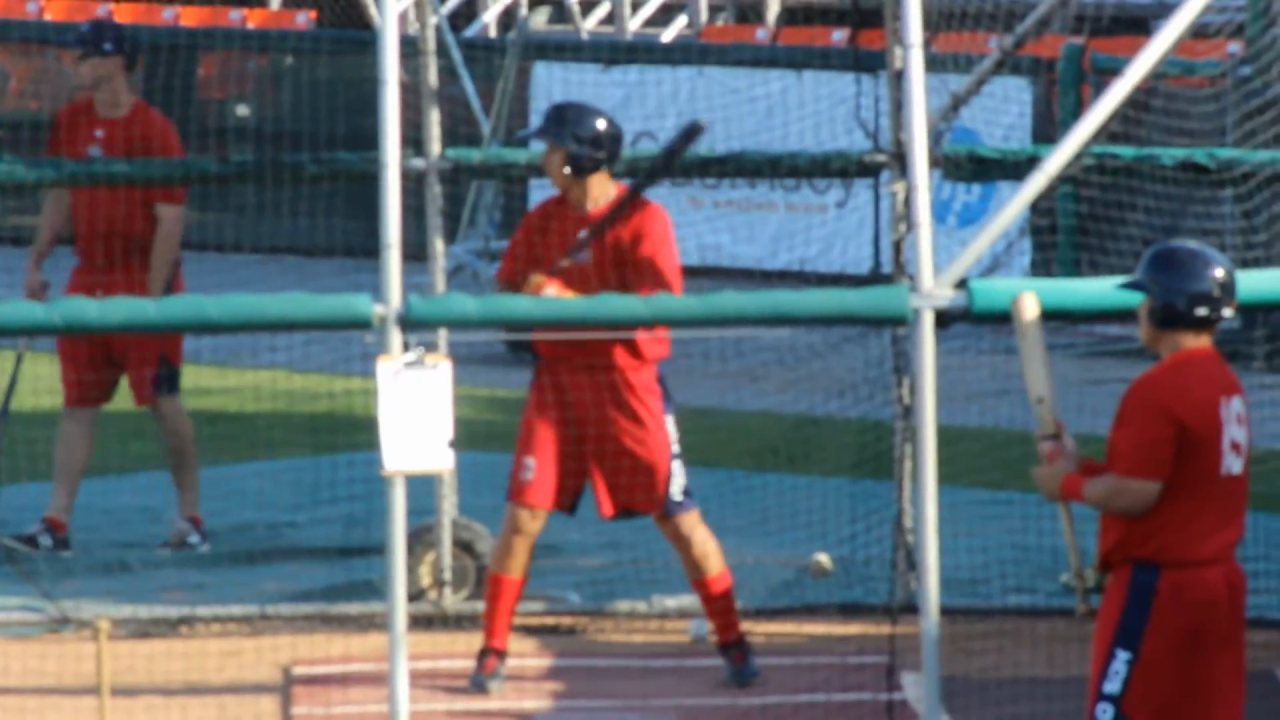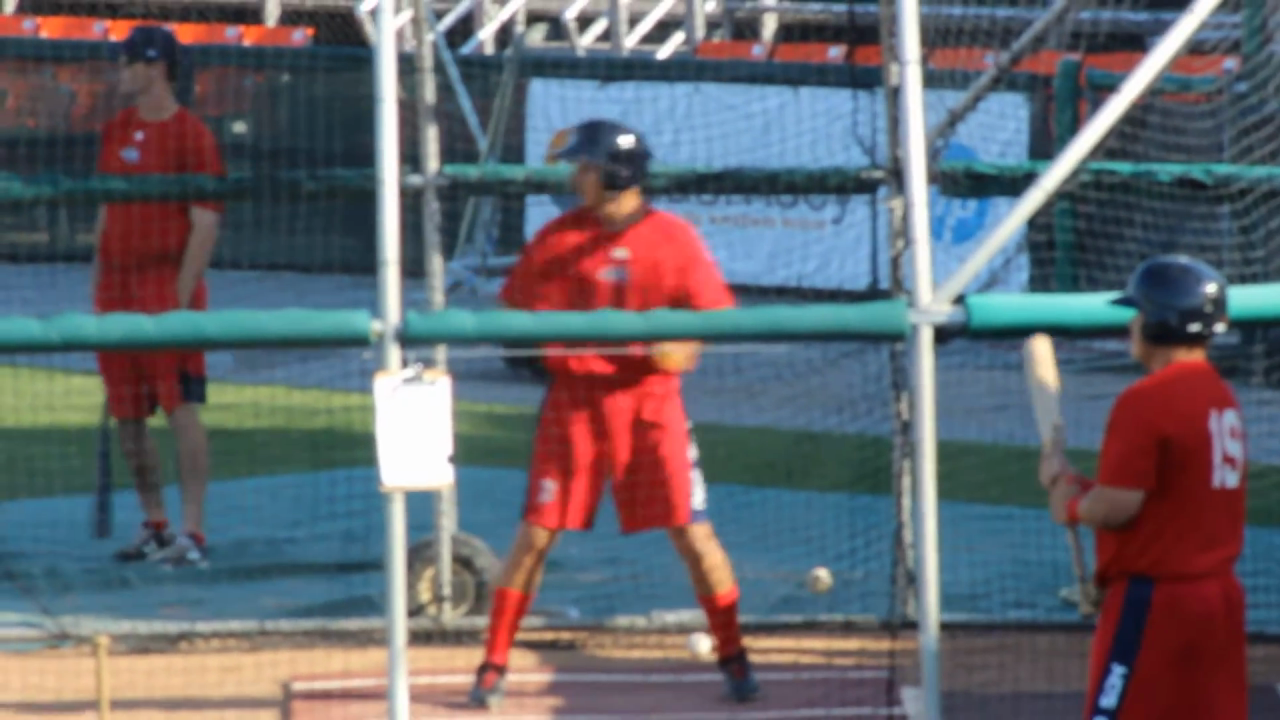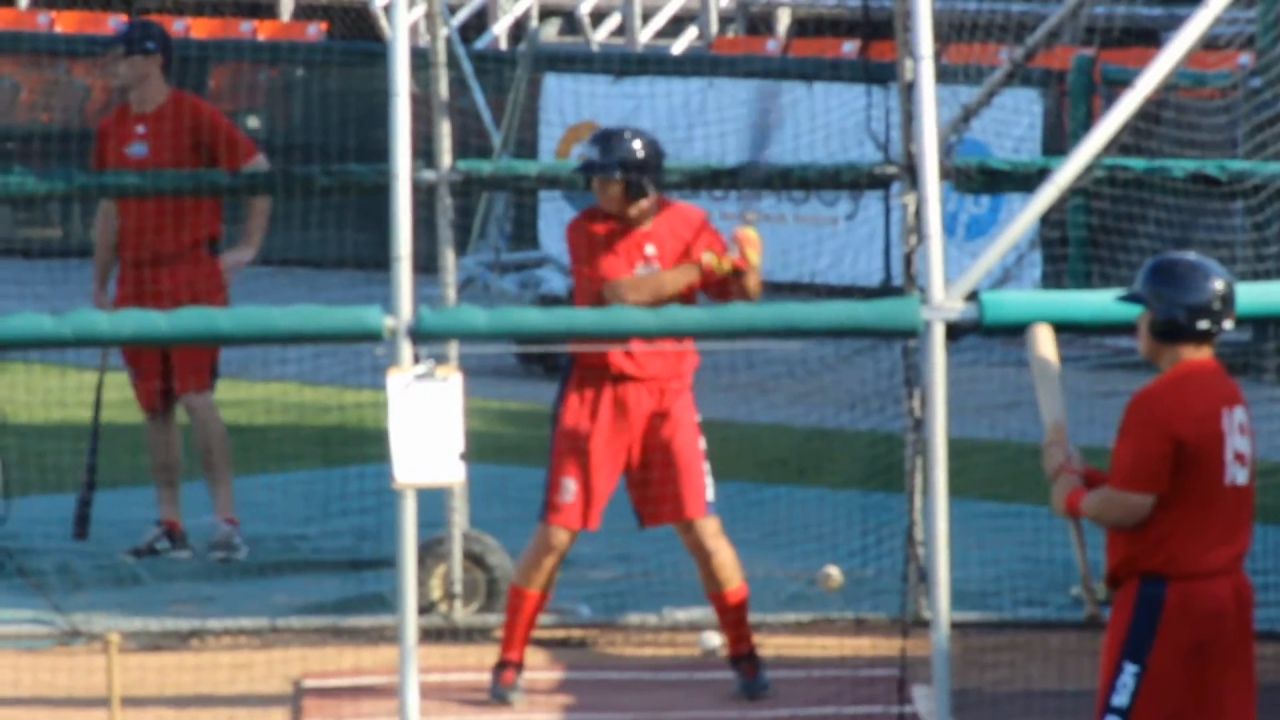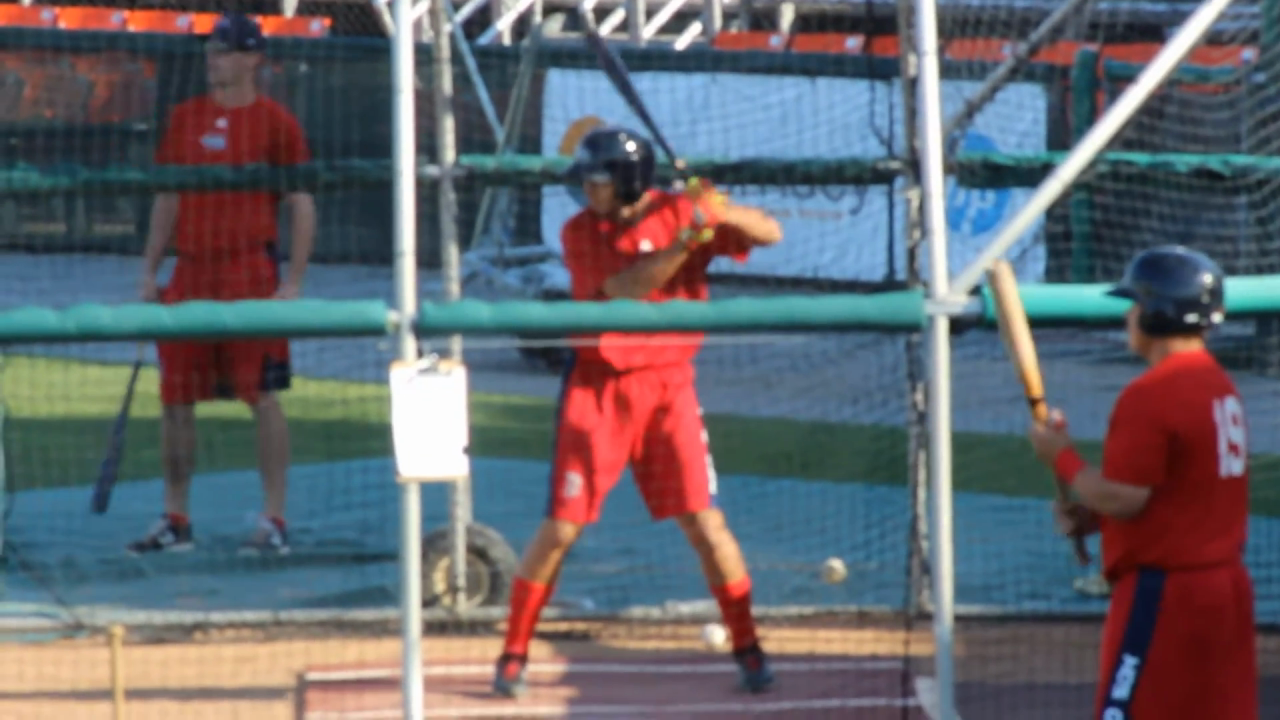
dt=0.7s
person 1, frame 1
left shoulder: (644, 217)
right shoulder: (542, 219)
right elbow: (505, 292)
left wrist: (570, 299)
right wrist: (530, 293)
left hip: (628, 383)
right hip: (558, 380)
left knee: (679, 517)
right knee: (523, 517)
left ankle: (732, 641)
right ankle: (493, 648)
person 1, frame 2
left shoulder: (675, 236)
right shoulder: (560, 236)
left elbow: (713, 316)
right elbow: (517, 304)
left wrist: (680, 346)
left hip: (652, 399)
right hip: (576, 399)
left knee: (692, 532)
right knee: (537, 532)
left ankle: (733, 656)
right ankle: (494, 662)
person 1, frame 3
left shoulder: (688, 222)
right shoulder: (585, 231)
left elbow: (743, 289)
right elbow: (621, 294)
left wrist: (747, 263)
right wrist: (704, 265)
left hip: (667, 394)
right hip: (595, 396)
left knee: (702, 528)
right knee: (555, 531)
left ankle: (744, 654)
right ankle: (510, 659)
person 1, frame 4
left shoulder: (680, 211)
right shoulder: (580, 231)
left elbow: (770, 231)
right elbow: (625, 290)
left wrist: (719, 210)
right wrist: (692, 239)
left hip: (668, 385)
right hip: (597, 389)
left knee: (705, 522)
right knee: (561, 526)
left ankle: (748, 647)
right ankle: (514, 652)
person 2, frame 1
left shoulder: (156, 130)
right shoulder: (69, 121)
left elbow: (171, 220)
right elbow: (59, 195)
left wrist: (153, 297)
left hip: (144, 279)
right hip: (90, 277)
left knee: (163, 401)
right knee: (77, 404)
left ankle: (191, 520)
right ankle: (55, 524)
person 2, frame 2
left shoulder: (190, 135)
right shoulder: (114, 130)
left elbow: (205, 225)
right elbow: (108, 210)
left wrist: (180, 298)
right wrist: (97, 284)
left hip: (166, 289)
right hip: (117, 289)
left knee: (180, 410)
right knee: (126, 415)
left ankle: (191, 535)
right ankle: (155, 527)
person 2, frame 3
left shoulder: (195, 115)
right shoulder: (110, 128)
left elbow: (259, 171)
right elbow: (109, 211)
left wrist: (249, 245)
right wrist: (99, 286)
left hip: (192, 275)
right hip: (137, 281)
left knee: (195, 397)
right knee: (155, 405)
left ankle: (226, 522)
right ankle: (170, 527)
person 2, frame 4
left shoulder: (277, 123)
right shoulder: (184, 118)
left elbow: (302, 206)
right elbow: (169, 197)
left wrist: (293, 280)
right wrist: (150, 267)
left hip: (250, 275)
right hip: (190, 274)
left knee: (263, 398)
right knee: (175, 397)
left ankle: (274, 522)
right ankle: (175, 520)
person 3, frame 1
left shoulder: (1159, 387)
right shoulder: (1225, 382)
left elbow: (1134, 494)
left wrist: (1067, 483)
right wrist: (1080, 465)
left hip: (1157, 584)
right hip: (1217, 580)
person 3, frame 2
left shoulder: (1146, 400)
right shoulder: (1221, 397)
left elbow: (1115, 507)
left wrist: (1071, 505)
right wrist: (1076, 483)
left hip: (1154, 599)
right hip: (1216, 595)
person 3, frame 3
left shoulder: (1158, 401)
right shoulder: (1226, 393)
left elbow: (1127, 508)
left wrist: (1072, 497)
right wrist: (1083, 474)
left hip: (1164, 598)
right hip: (1225, 592)
person 3, frame 4
left shoulder: (1150, 394)
right shoulder: (1218, 384)
left elbow: (1124, 498)
left wrist: (1060, 457)
right wrist: (1095, 516)
left hip: (1163, 591)
right hip: (1223, 585)
